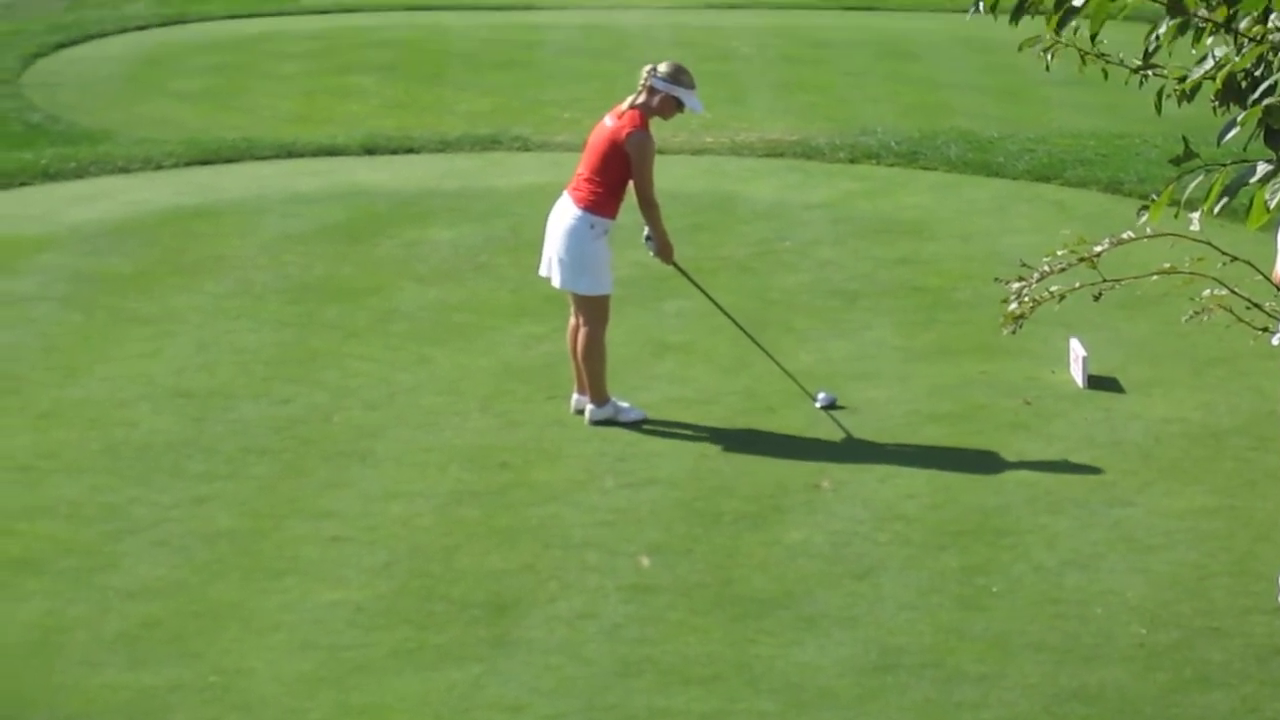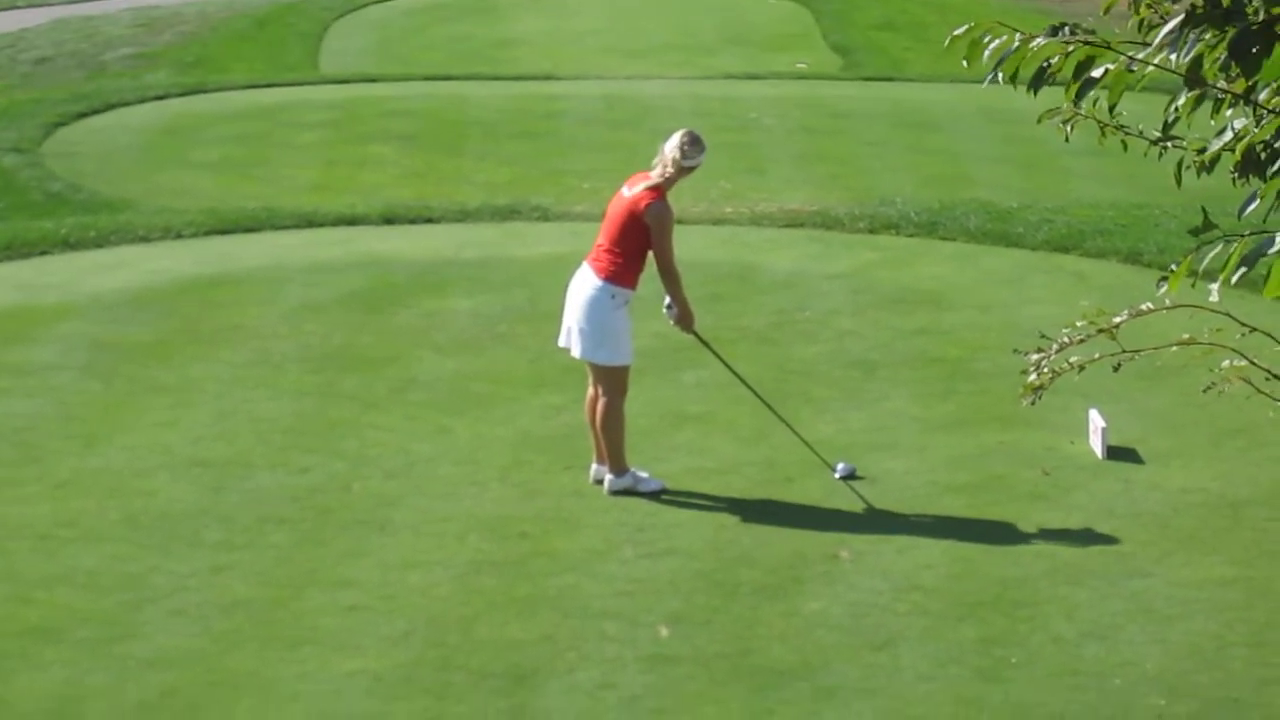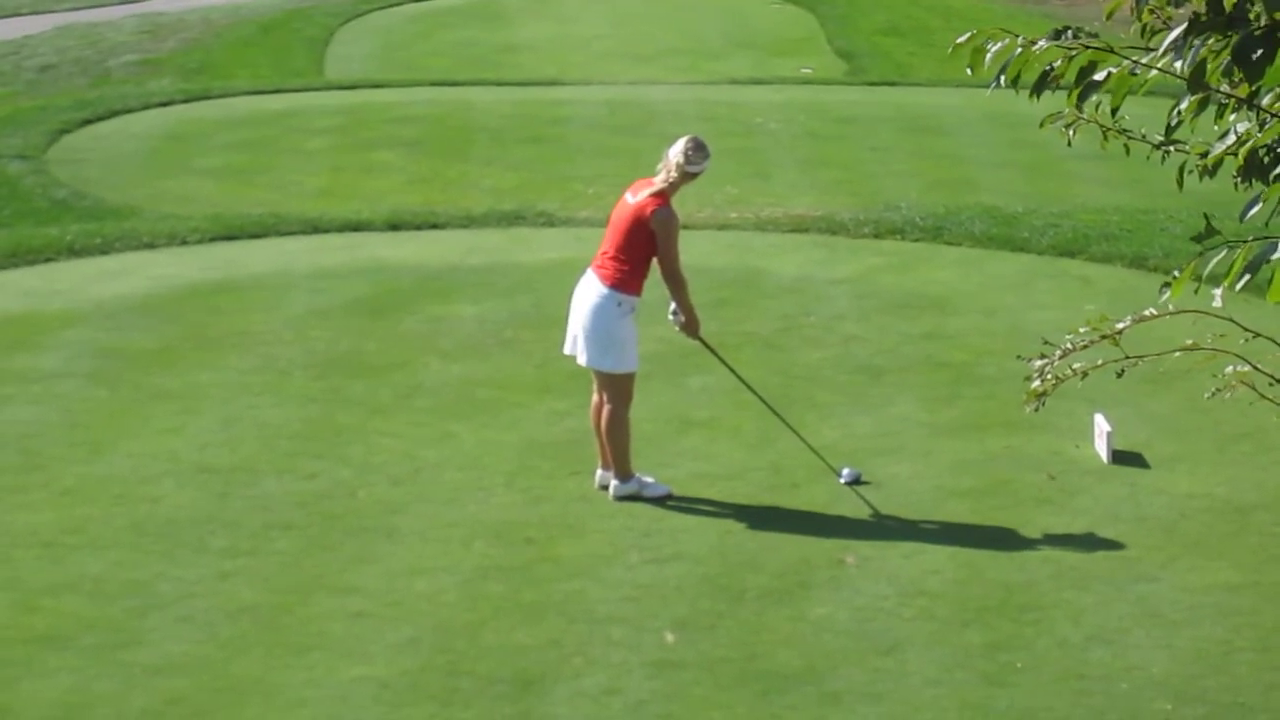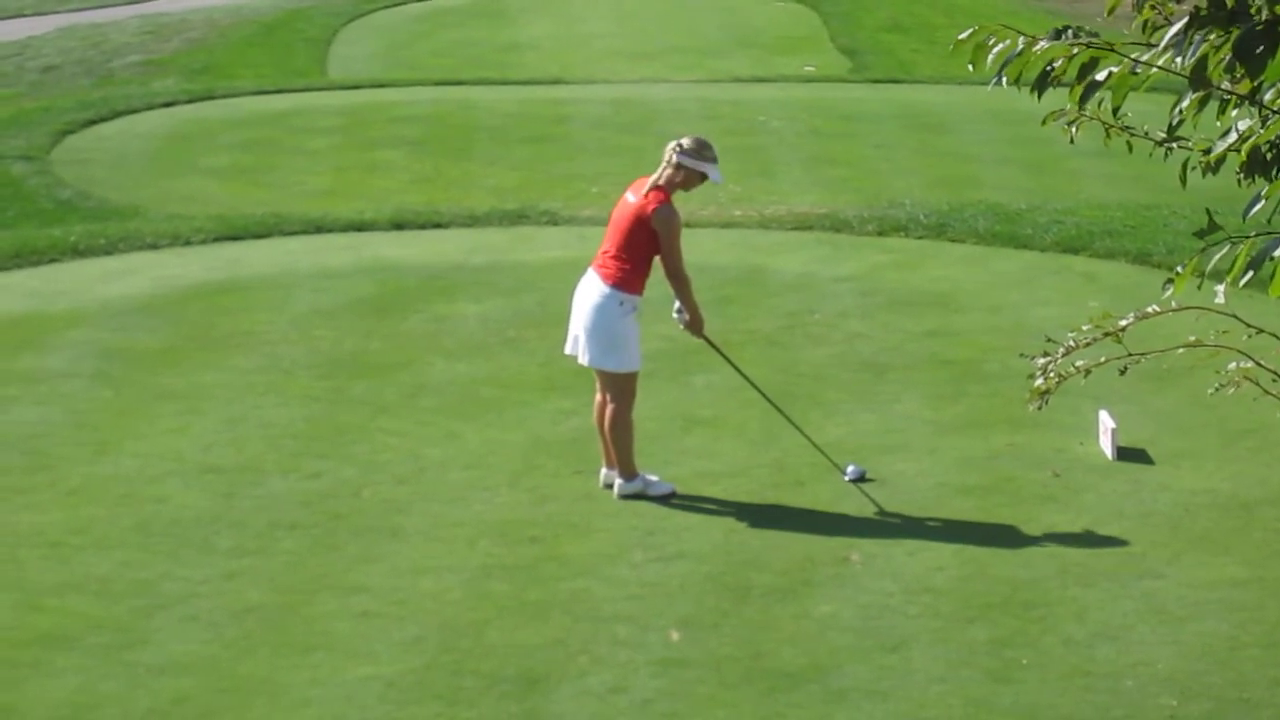
dt=0.7s
person 1, frame 1
left shoulder: (622, 112)
right shoulder: (638, 136)
right elbow: (646, 198)
left wrist: (651, 232)
right wrist: (662, 241)
left hip: (570, 214)
right hip: (585, 226)
left knee: (581, 316)
right knee: (595, 321)
left ankle: (583, 393)
right ankle: (599, 404)
person 1, frame 2
left shoulder: (638, 181)
right shoulder: (657, 207)
right elbow: (666, 267)
left wrist: (673, 300)
right wrist: (684, 309)
left hip: (589, 283)
right hip: (606, 296)
left knee: (599, 385)
right knee: (614, 391)
left ankle: (602, 463)
right ankle: (618, 473)
person 1, frame 3
left shoulder: (640, 187)
right shoulder: (662, 214)
right elbow: (672, 274)
left wrist: (677, 306)
right wrist: (689, 316)
left hip: (594, 289)
right hip: (611, 303)
left knee: (604, 392)
right knee: (619, 398)
left ankle: (607, 469)
right ankle: (623, 480)
person 1, frame 4
left shoulder: (642, 186)
right shoulder: (664, 212)
right elbow: (675, 272)
left wrist: (682, 304)
right wrist: (694, 314)
left hip: (595, 289)
right hip: (613, 302)
left knee: (607, 391)
right knee: (622, 397)
left ankle: (612, 468)
right ankle: (628, 478)
